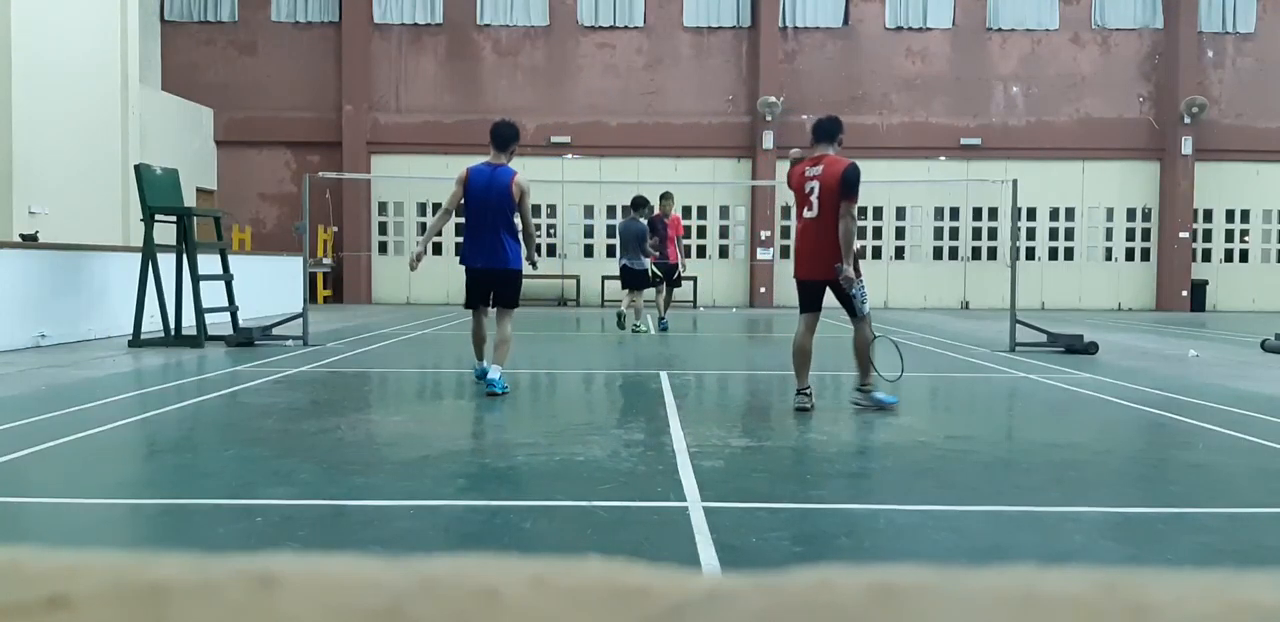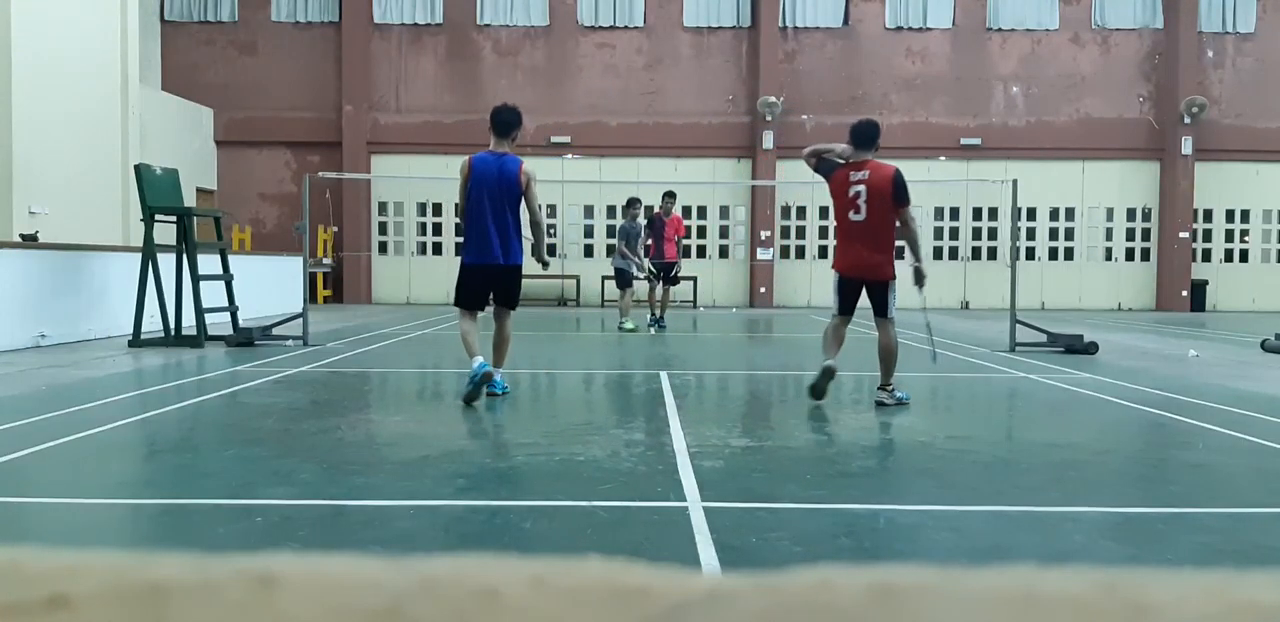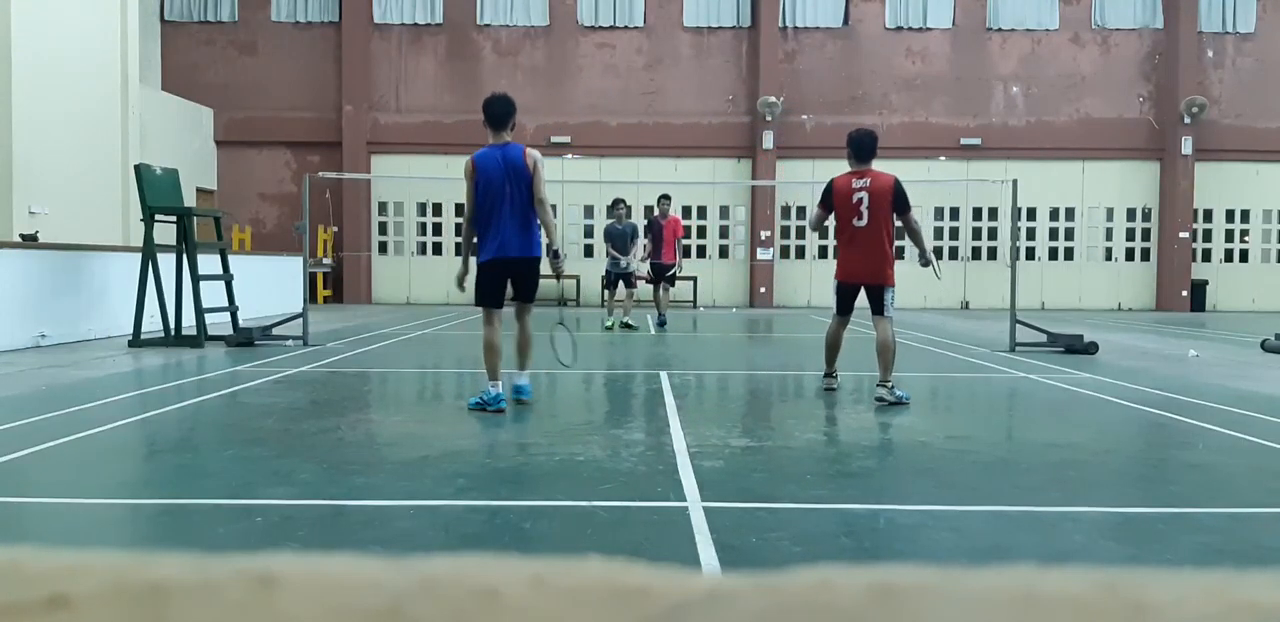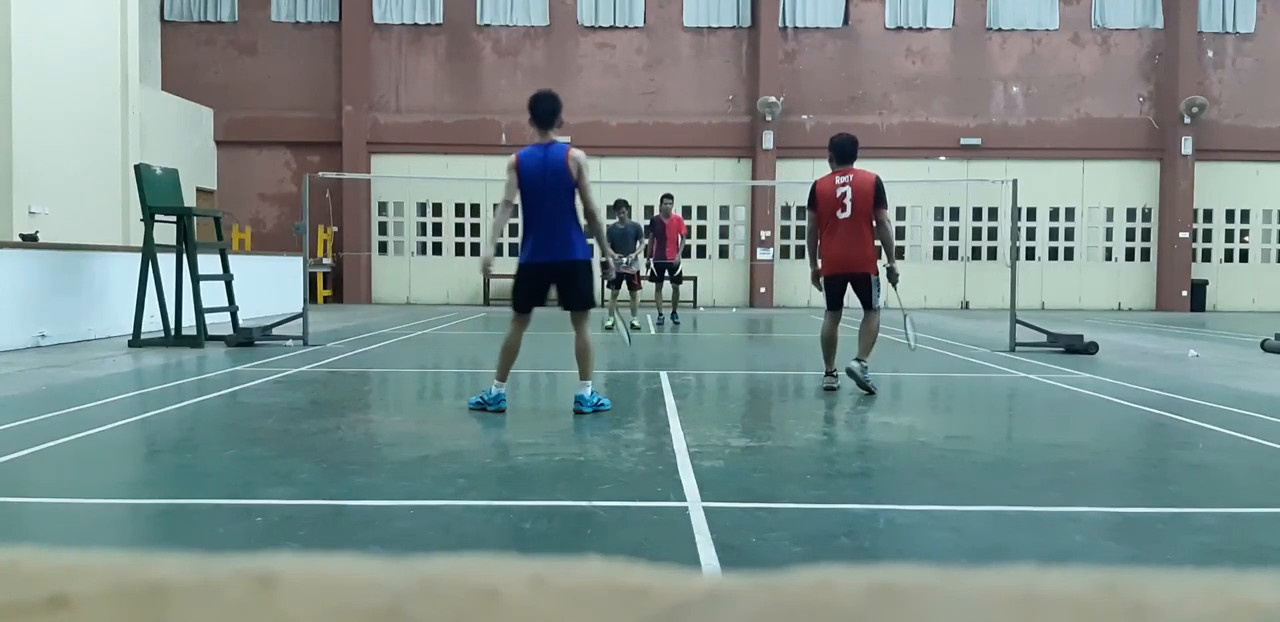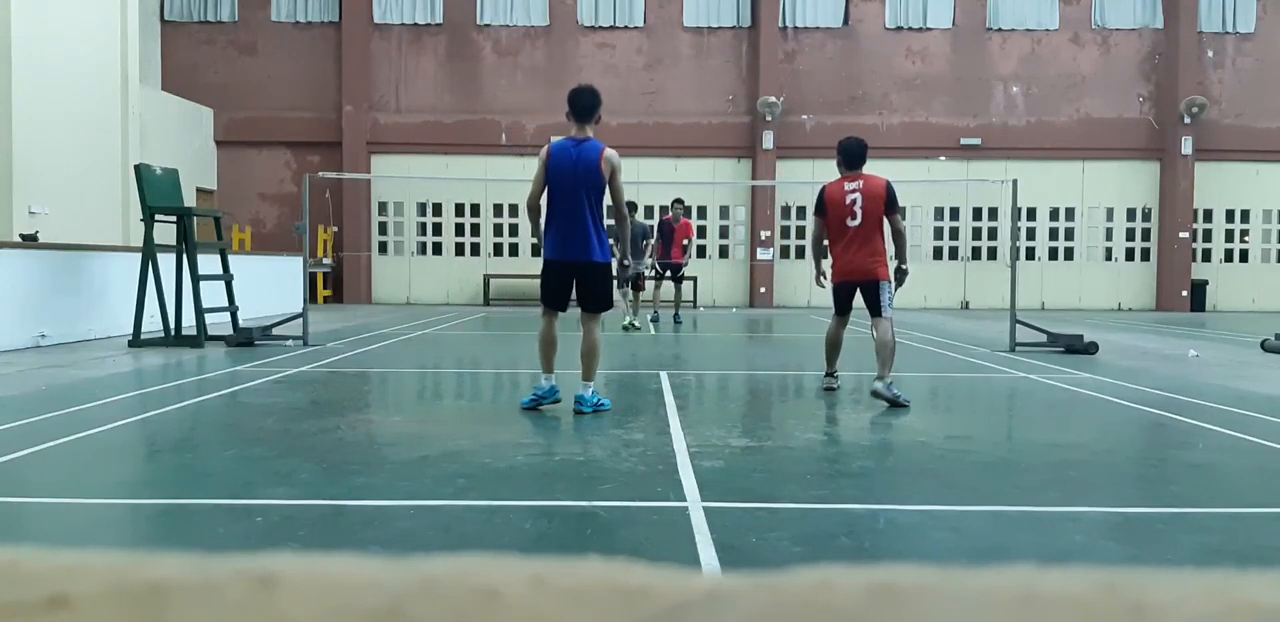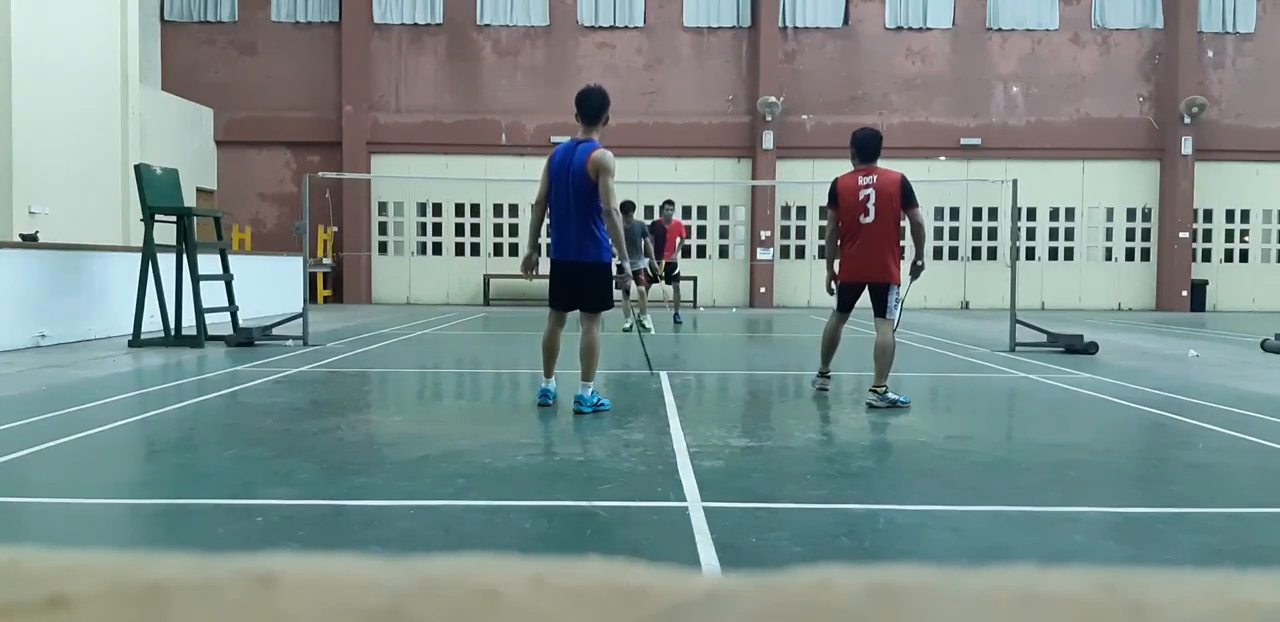
dt=0.4s
person 1, frame 1
left shoulder: (468, 175)
right shoulder: (518, 182)
left elbow: (446, 212)
right elbow: (527, 227)
left wrist: (422, 244)
right wrist: (531, 254)
left hip: (476, 260)
right hip: (508, 261)
left knee: (478, 315)
right knee: (504, 318)
left ankle: (481, 366)
right ankle: (495, 375)
person 1, frame 2
left shoulder: (470, 164)
right shoulder: (524, 171)
left elbow: (463, 211)
right elbow: (535, 218)
right wrist: (540, 253)
left hip: (475, 256)
right hip: (509, 258)
left knee: (467, 315)
right knee: (503, 317)
left ankle: (478, 365)
right ankle: (497, 377)
person 1, frame 3
left shoulder: (474, 163)
right shoulder: (531, 157)
left elbow: (470, 217)
right elbow: (541, 202)
left wrist: (465, 261)
right wrist: (554, 246)
left hip: (492, 253)
right hip: (527, 252)
left knee: (491, 320)
right knee: (523, 316)
left ankle: (495, 391)
right ankle: (522, 381)
person 1, frame 4
left shoulder: (517, 161)
right shoulder: (574, 157)
left elbow: (506, 205)
right elbow: (590, 210)
left wrist: (489, 247)
right wrist: (606, 252)
left hip: (534, 257)
right hip: (574, 255)
left knee: (519, 323)
right knee: (581, 323)
left ankle: (496, 392)
right ankle: (586, 394)
person 1, frame 5
left shoulder: (549, 152)
right shoulder: (608, 157)
left elbow: (533, 202)
right elbow: (620, 212)
left wrist: (539, 237)
right wrist: (625, 253)
left hip: (556, 252)
right hip: (593, 254)
left knee: (549, 316)
right knee: (590, 322)
left ankle: (547, 384)
right ankle: (586, 394)
person 1, frame 6
left shoulder: (556, 154)
right shoulder: (601, 157)
left elbow: (540, 206)
right elbow: (609, 212)
left wrist: (531, 249)
right wrist: (624, 259)
left hip: (561, 254)
right hip: (592, 255)
left knee: (556, 319)
right knee: (590, 323)
left ankle: (547, 386)
right ankle: (585, 394)
person 2, frame 1
left shoulder: (796, 170)
right shoulder: (847, 168)
right elbow: (846, 217)
left wrist: (796, 157)
right wrist: (847, 263)
left hip: (805, 263)
right hip: (835, 263)
left knee: (806, 324)
right knee: (862, 322)
left ankle: (802, 391)
right ankle: (865, 388)
person 2, frame 2
left shoulder: (836, 172)
right shoulder: (891, 174)
left elbow: (808, 154)
right elbow: (906, 222)
left wrist: (834, 149)
right wrist: (917, 261)
left hip: (846, 264)
right hip: (880, 265)
left knee: (839, 319)
right knee: (885, 324)
left ankle: (828, 361)
right ankle: (886, 389)
person 2, frame 3
left shoulder: (835, 185)
right shoulder: (891, 183)
left elbow: (815, 225)
right elbow: (910, 224)
left wrist: (817, 216)
right wrist: (923, 251)
left hip: (846, 269)
right hip: (879, 270)
left knee: (839, 321)
right knee: (883, 324)
left ankle: (829, 374)
right ankle: (885, 385)
person 2, frame 4
left shoulder: (819, 186)
right shoulder: (872, 181)
left elbow: (812, 230)
right elbow: (883, 224)
left wrist: (814, 265)
right wrist: (891, 262)
left hip: (831, 263)
right hip: (863, 261)
left knee: (832, 316)
right knee: (872, 312)
left ankle: (830, 373)
right ankle: (860, 362)
person 2, frame 5
left shoulder: (827, 191)
right shoulder: (883, 186)
left elbow: (817, 235)
right elbow: (898, 229)
left wrist: (817, 267)
right wrist: (902, 263)
left hip: (842, 270)
right hip: (874, 269)
left knee: (839, 320)
right knee: (882, 323)
left ankle: (830, 375)
right ankle: (882, 381)
person 2, frame 6
left shoulder: (840, 184)
right shoulder: (898, 181)
left elbow: (832, 231)
right elbow: (917, 222)
left wrist: (829, 269)
right wrist: (919, 257)
left hip: (850, 269)
right hip: (885, 269)
left knee: (837, 318)
right knee: (885, 326)
left ankle: (823, 374)
right ankle: (878, 390)
